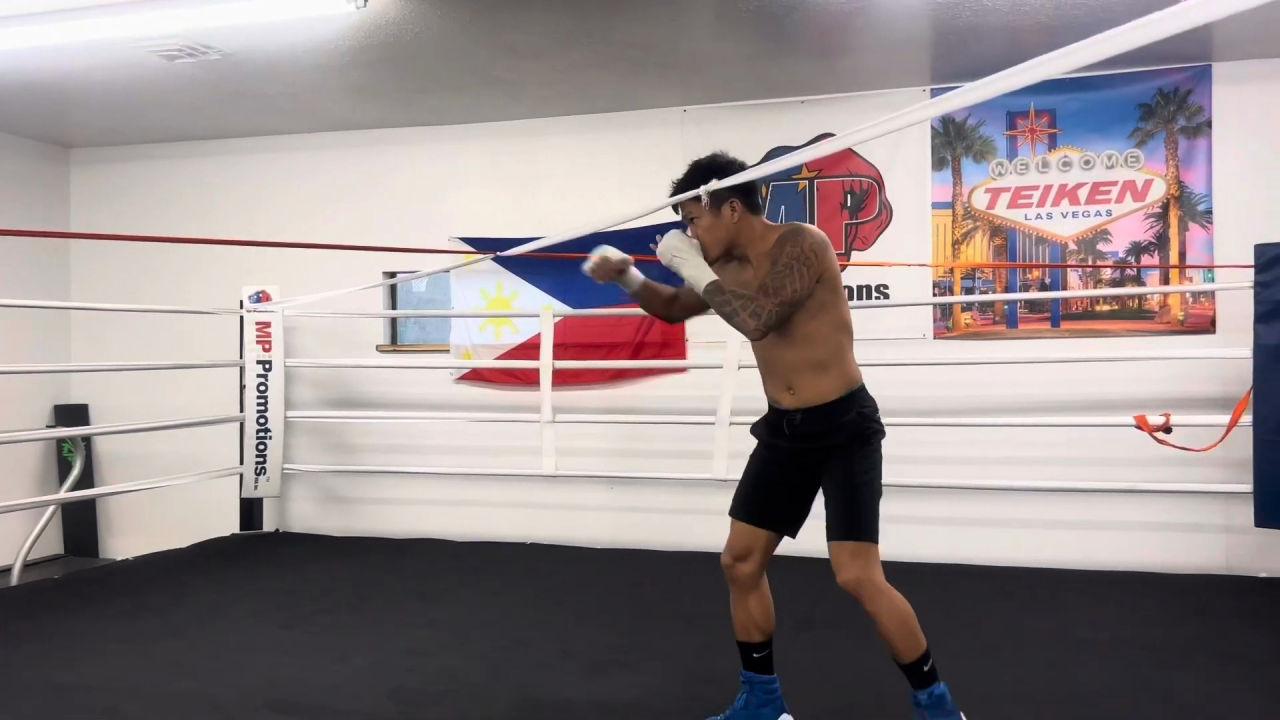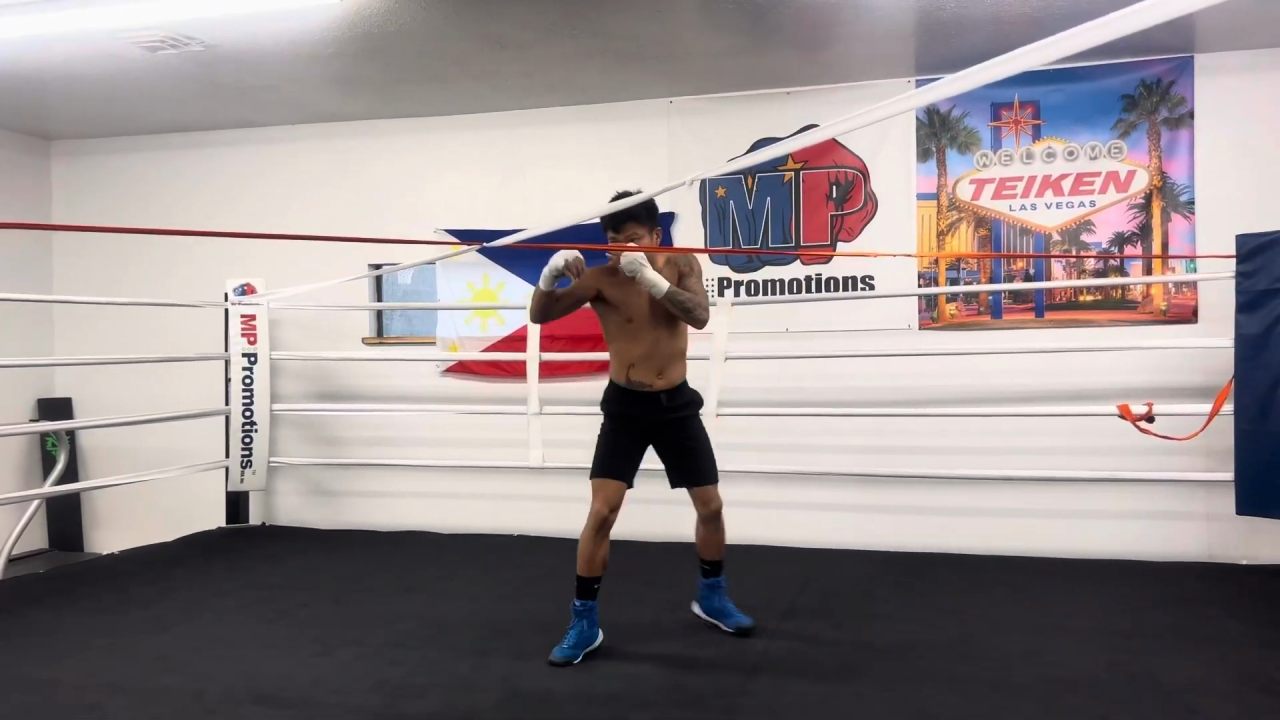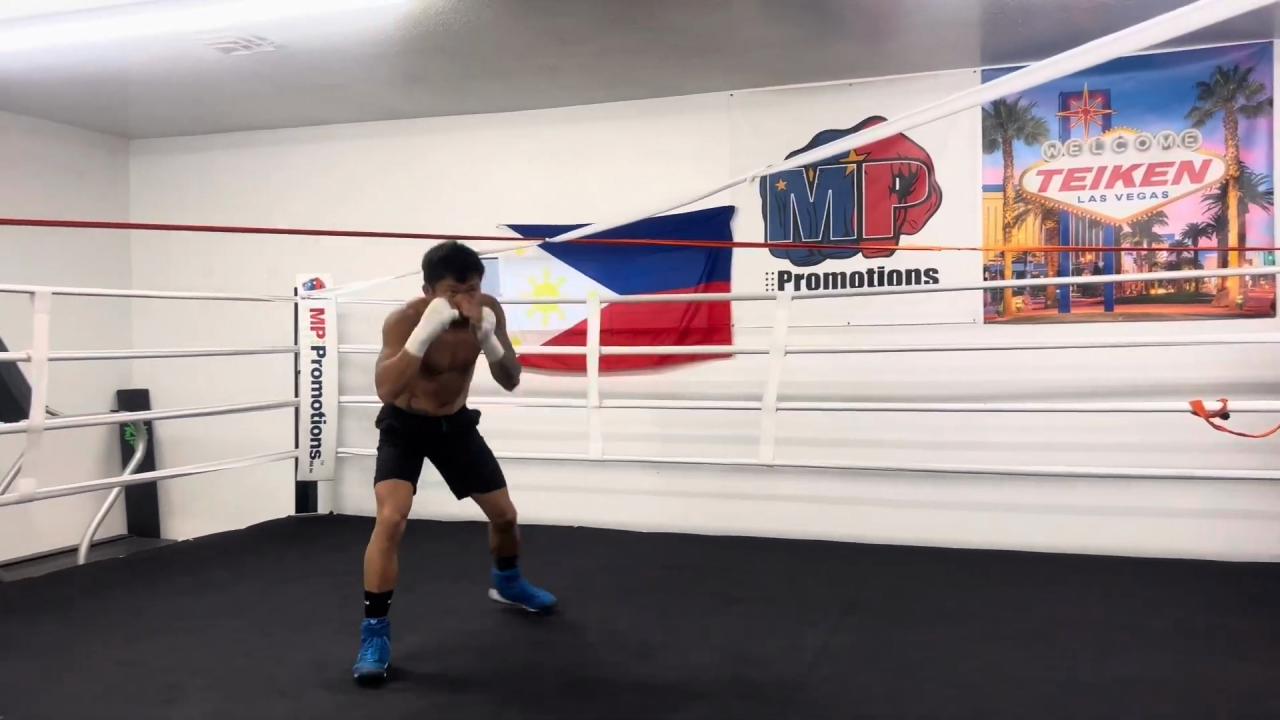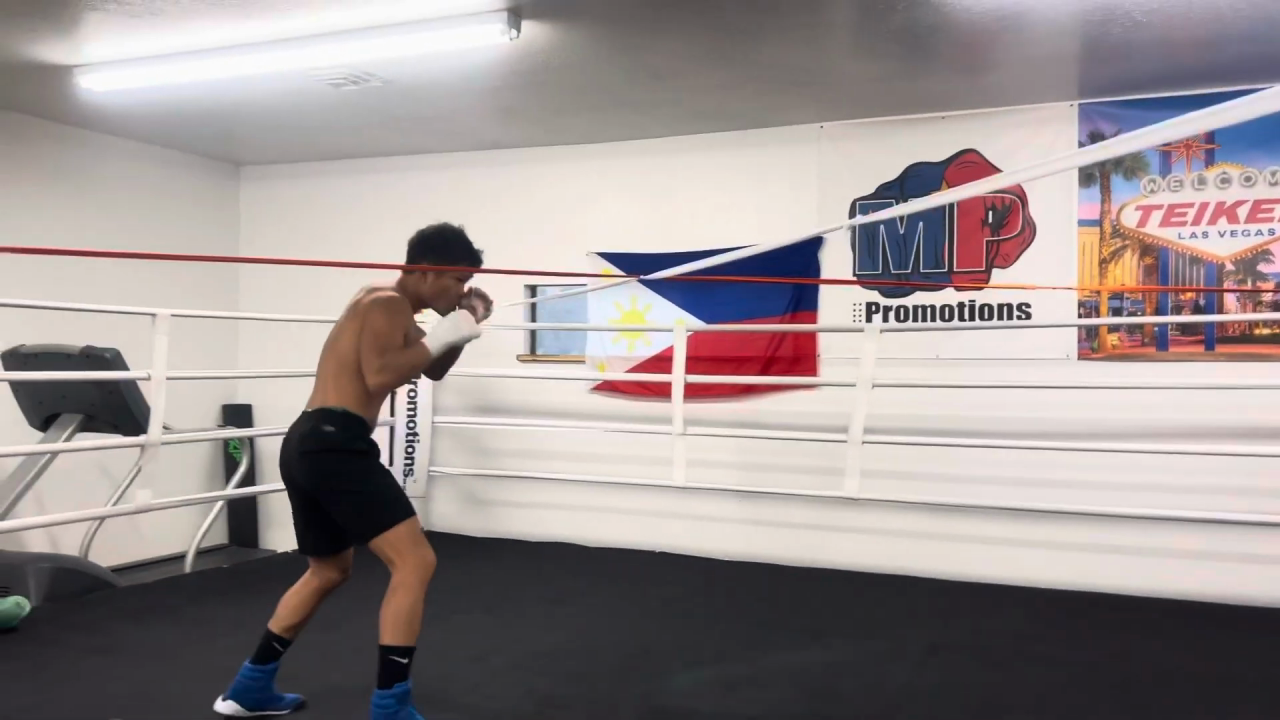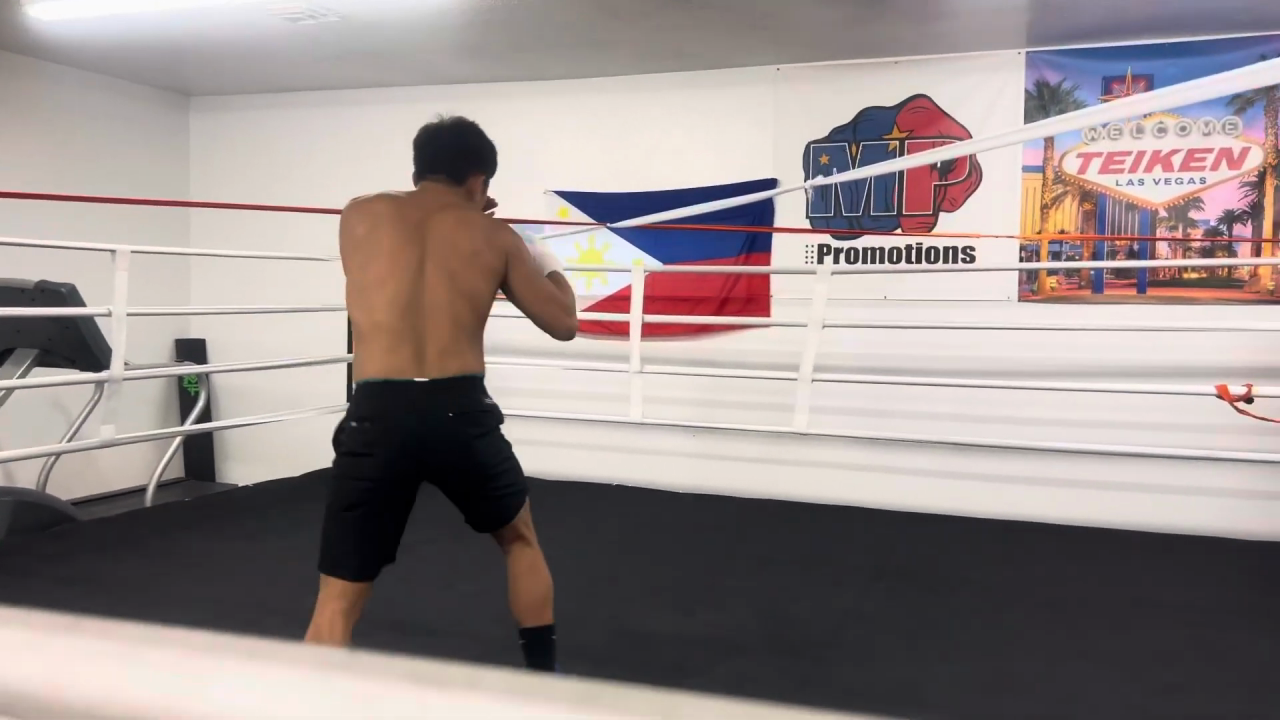
dt=1s
person 1, frame 1
left shoulder: (804, 244)
right shoulder: (729, 262)
left elbow: (757, 320)
right elbow: (678, 311)
left wrist: (695, 269)
right wrist: (626, 274)
left hip: (845, 427)
right hip: (783, 430)
left knee: (857, 579)
right knee: (740, 565)
person 1, frame 2
left shoulder: (682, 265)
right shoulder: (599, 277)
left elbow: (698, 315)
right elbow: (540, 315)
left wrist: (651, 276)
right wrist: (551, 274)
left hip: (677, 403)
right hip: (625, 405)
left knee: (710, 506)
right knee: (601, 515)
left ankle: (712, 596)
right ankle: (584, 622)
person 1, frame 3
left shoulder: (486, 311)
right shoulder: (404, 320)
left elbow: (511, 381)
right elbow: (386, 390)
left wrist: (493, 342)
right wrist: (424, 332)
left hip: (456, 423)
right hip: (404, 424)
left knee: (503, 514)
right knee: (390, 521)
left ankle: (508, 581)
right ankle: (375, 634)
person 1, frame 4
left shoulder: (386, 304)
right shoulder: (387, 304)
left elbow: (427, 372)
right elbow: (378, 377)
left wrist: (457, 333)
right wrist: (441, 336)
left hip: (308, 445)
right hip: (334, 444)
left knee: (329, 570)
right knee: (414, 562)
person 1, frame 5
left shoulder: (359, 215)
right shoulder: (496, 236)
right elbow: (563, 323)
right wrist: (546, 271)
left hip: (380, 419)
right hip: (462, 417)
left knee: (340, 600)
right knee: (519, 538)
